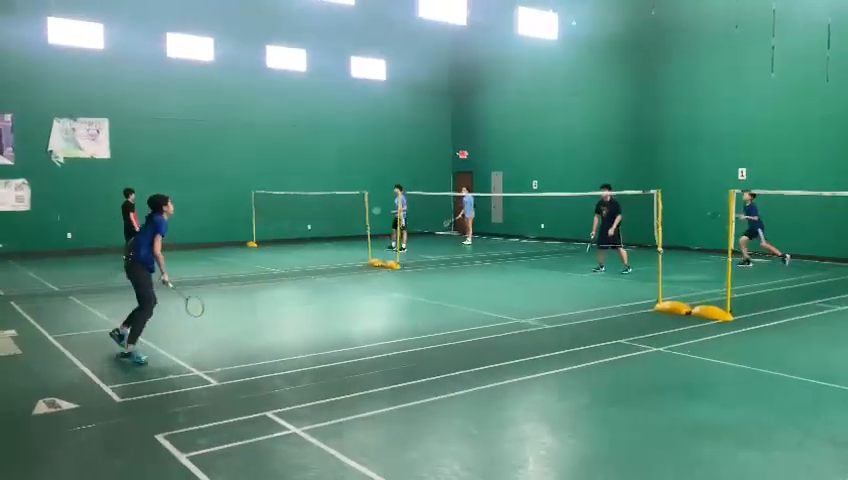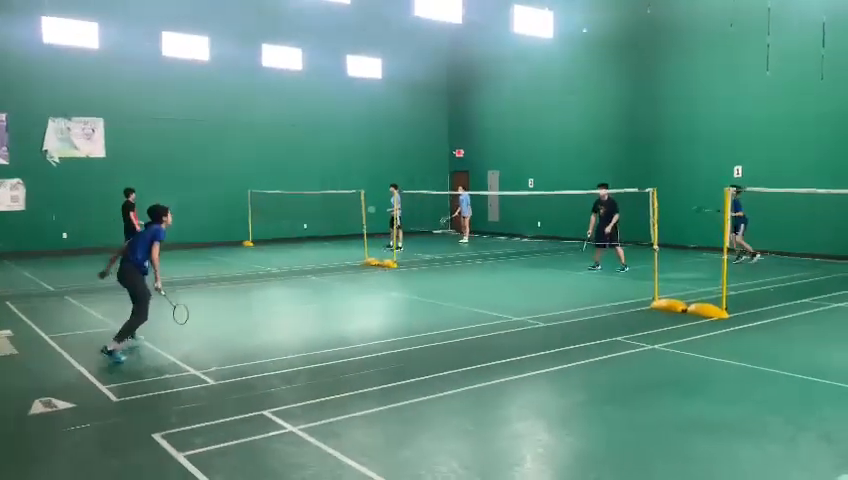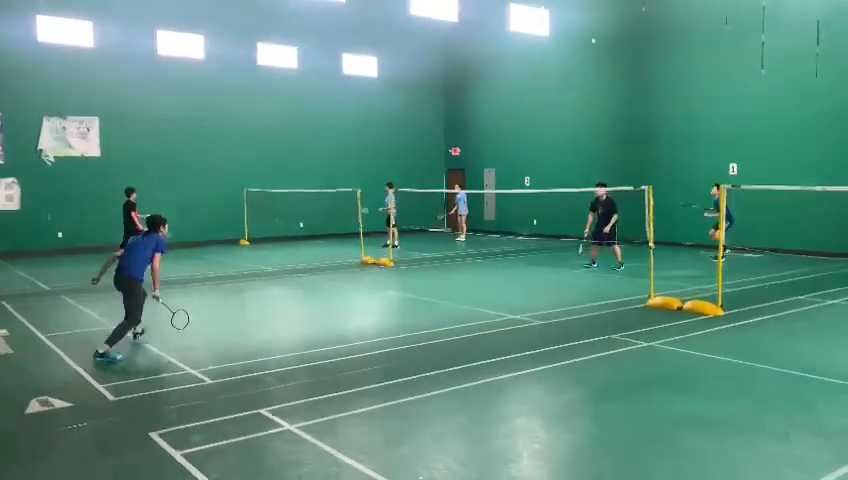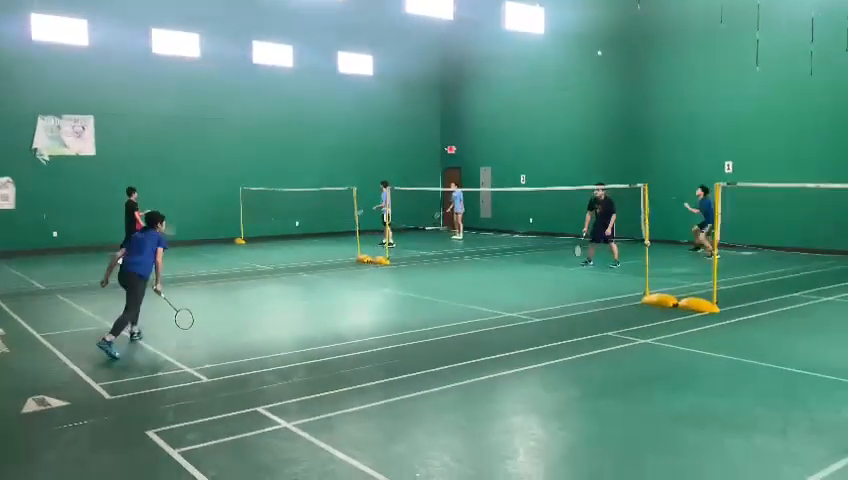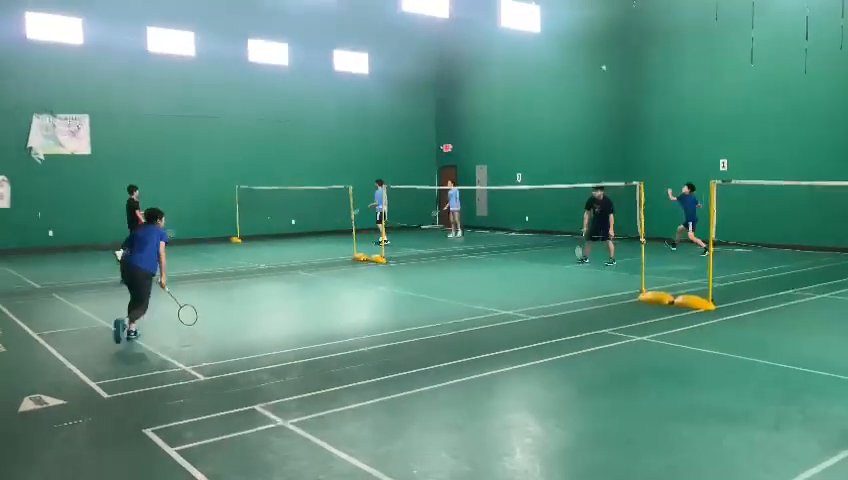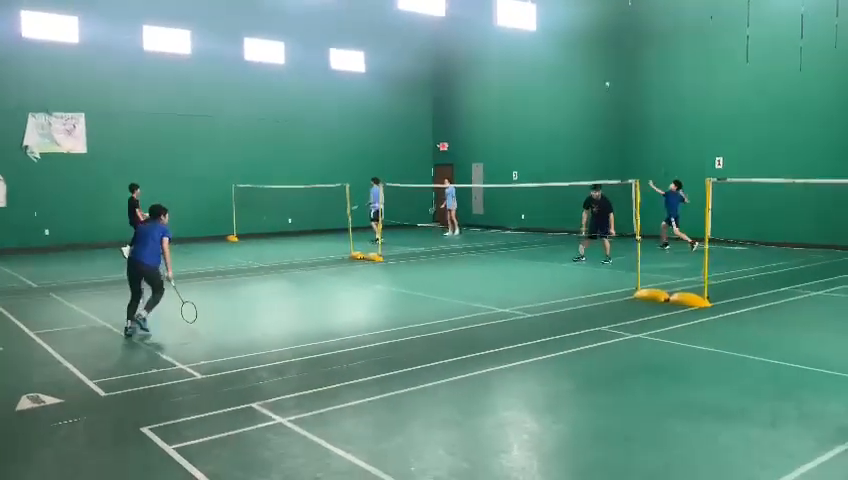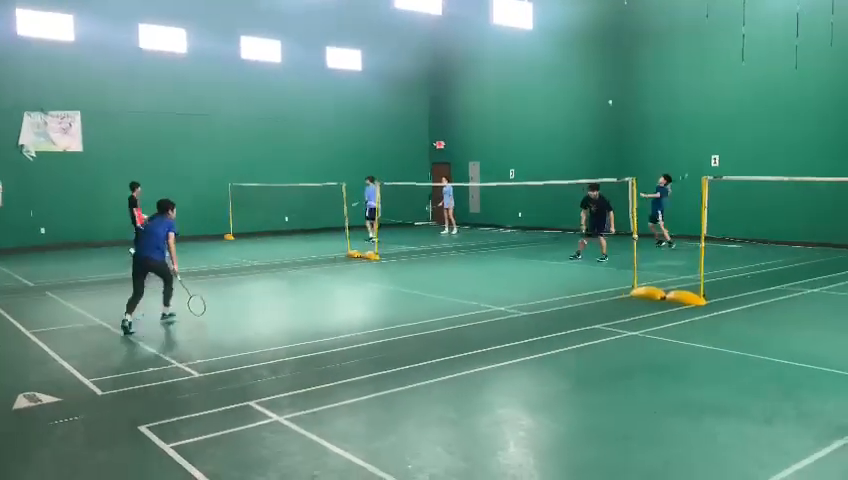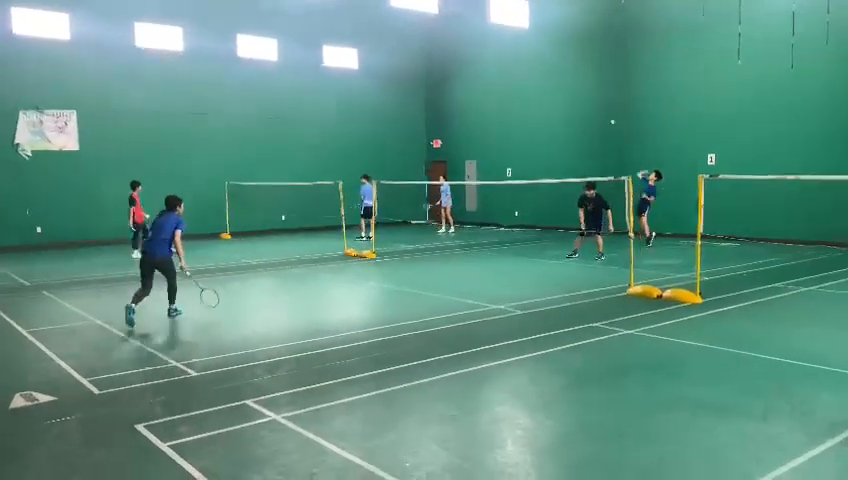
dt=0.1s
person 1, frame 1
left shoulder: (151, 221)
right shoulder: (160, 222)
left elbow: (132, 244)
right elbow: (157, 250)
left wrist: (129, 258)
right wrist: (164, 273)
left hip: (133, 266)
right hip: (141, 268)
left knee: (149, 302)
right knee: (147, 309)
left ankle: (121, 330)
right ankle: (129, 350)
person 1, frame 2
left shoulder: (147, 230)
right shoulder: (159, 231)
left elbow: (123, 249)
right elbow: (154, 256)
left wrist: (108, 268)
right wrist: (158, 280)
left hip: (125, 270)
right hip: (134, 272)
left knee: (145, 297)
right knee: (141, 314)
left ankle: (129, 332)
right ankle: (112, 347)
person 1, frame 3
left shoulder: (137, 239)
right shoulder: (159, 241)
left elbow: (115, 256)
right elbow: (155, 265)
left wrist: (99, 275)
right wrist: (156, 288)
left hip: (119, 277)
right hip: (131, 279)
left knee: (142, 295)
right knee: (131, 318)
left ankle: (136, 331)
right ankle: (103, 350)
person 1, frame 4
left shoulder: (135, 236)
right shoulder: (160, 237)
left elbow: (117, 256)
right elbow: (158, 260)
left wrist: (106, 277)
right wrist: (158, 283)
left hip: (123, 273)
right hip: (138, 275)
left knee: (134, 301)
right knee: (130, 311)
left ankle: (135, 331)
right ankle: (107, 341)
person 1, frame 5
left shoulder: (135, 232)
right shoulder: (160, 233)
left elbow: (126, 252)
right elbow: (161, 253)
left wrist: (125, 276)
right wrist: (163, 276)
left hip: (127, 267)
right hip: (144, 271)
left knee: (135, 298)
right knee: (141, 305)
left ankle: (131, 329)
right ankle: (123, 322)
person 1, frame 6
left shoulder: (140, 228)
right shoulder: (163, 229)
right elbow: (165, 248)
right wrist: (169, 270)
left hip: (132, 263)
right hip: (149, 265)
left knee: (135, 296)
right knee: (158, 291)
left ankle: (129, 326)
right ankle: (142, 315)
person 1, frame 7
left shoulder: (149, 222)
right shoulder: (170, 223)
right elbow: (170, 243)
right wrist: (175, 264)
left hip: (138, 258)
right hip: (156, 260)
left knee: (137, 293)
right knee: (169, 280)
left ankle: (127, 319)
right ankle: (166, 312)
person 1, frame 8
left shoulder: (158, 218)
right shoulder: (179, 220)
right elbow: (177, 240)
right wrist: (182, 260)
left hip: (147, 254)
right hip: (163, 257)
left knee: (146, 287)
right knee: (171, 280)
left ankle: (132, 305)
right ankle: (172, 308)
